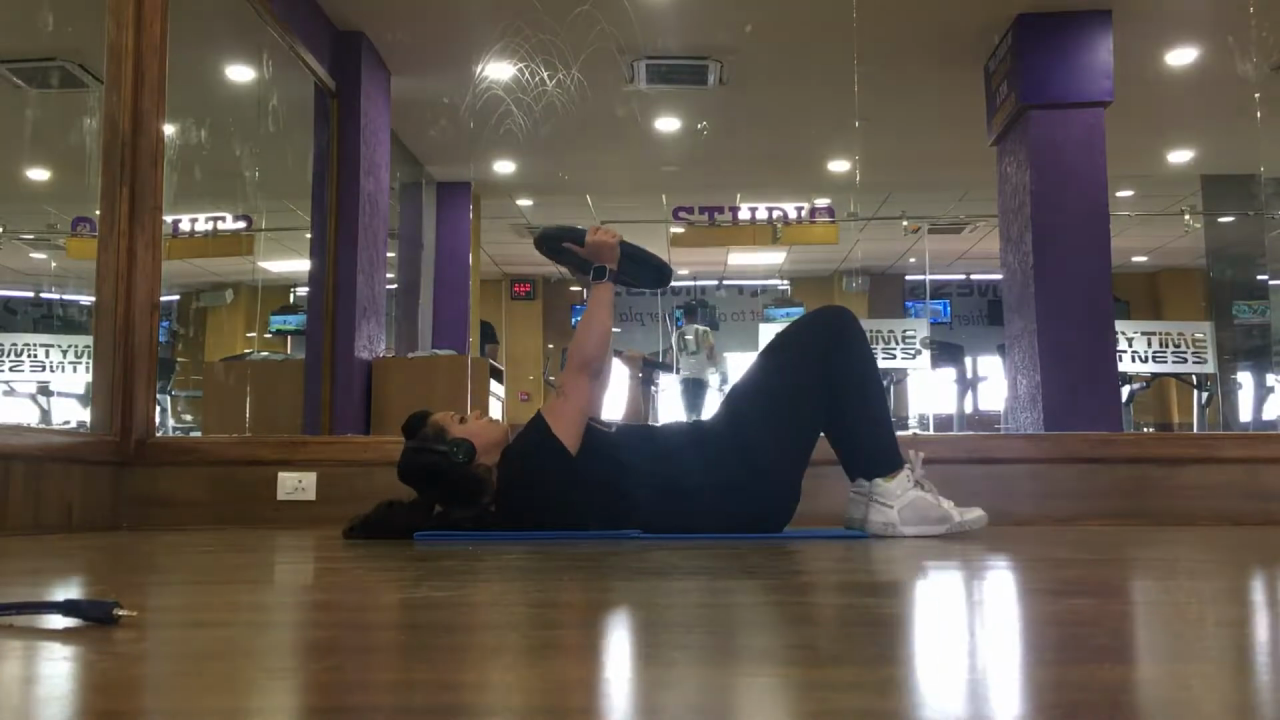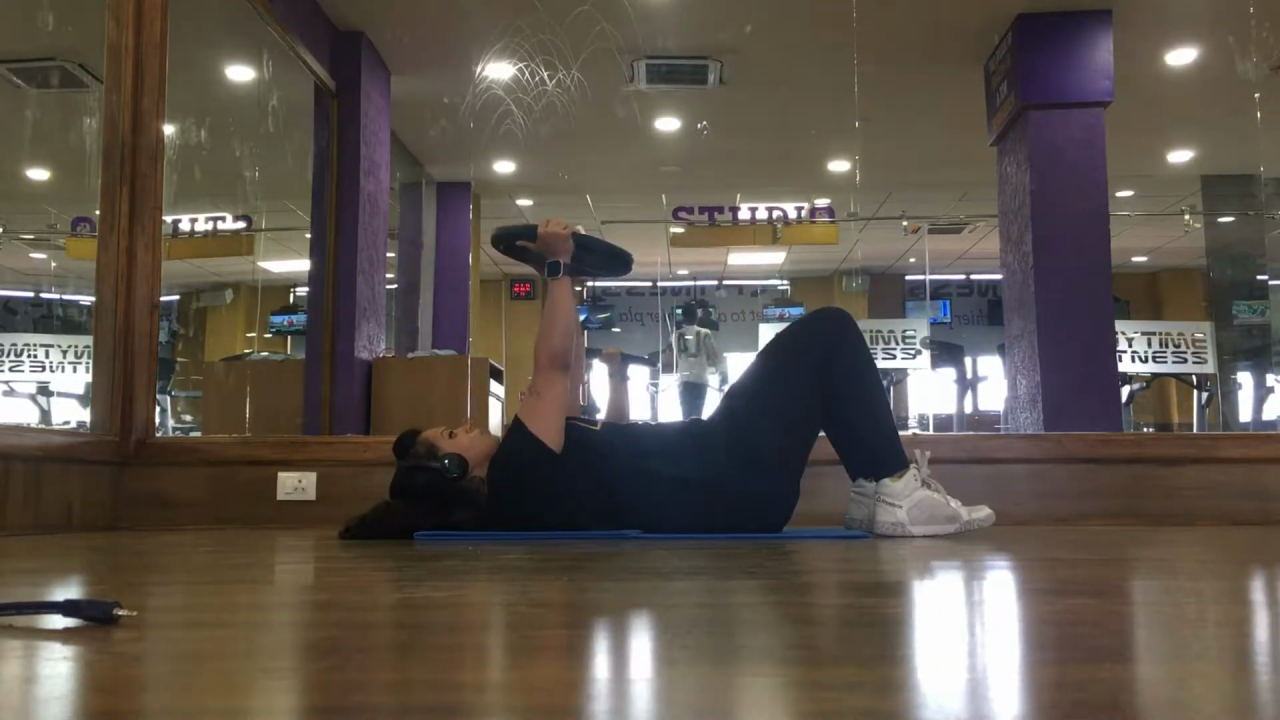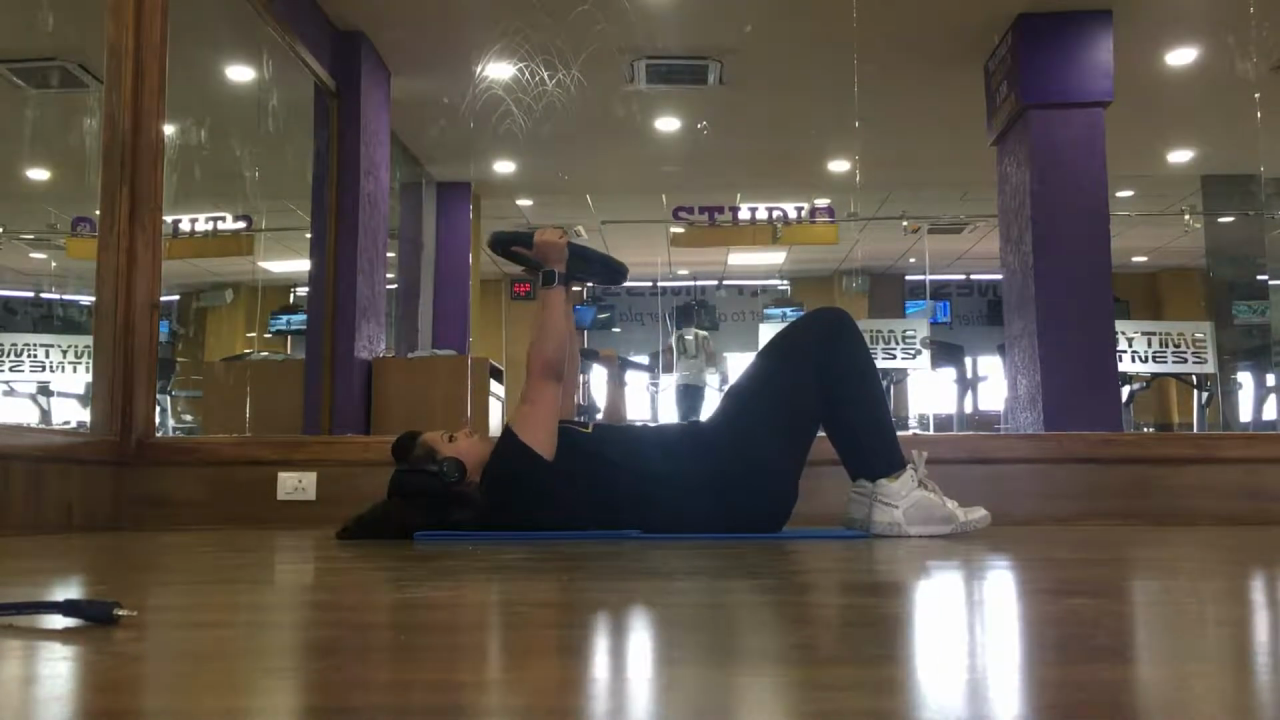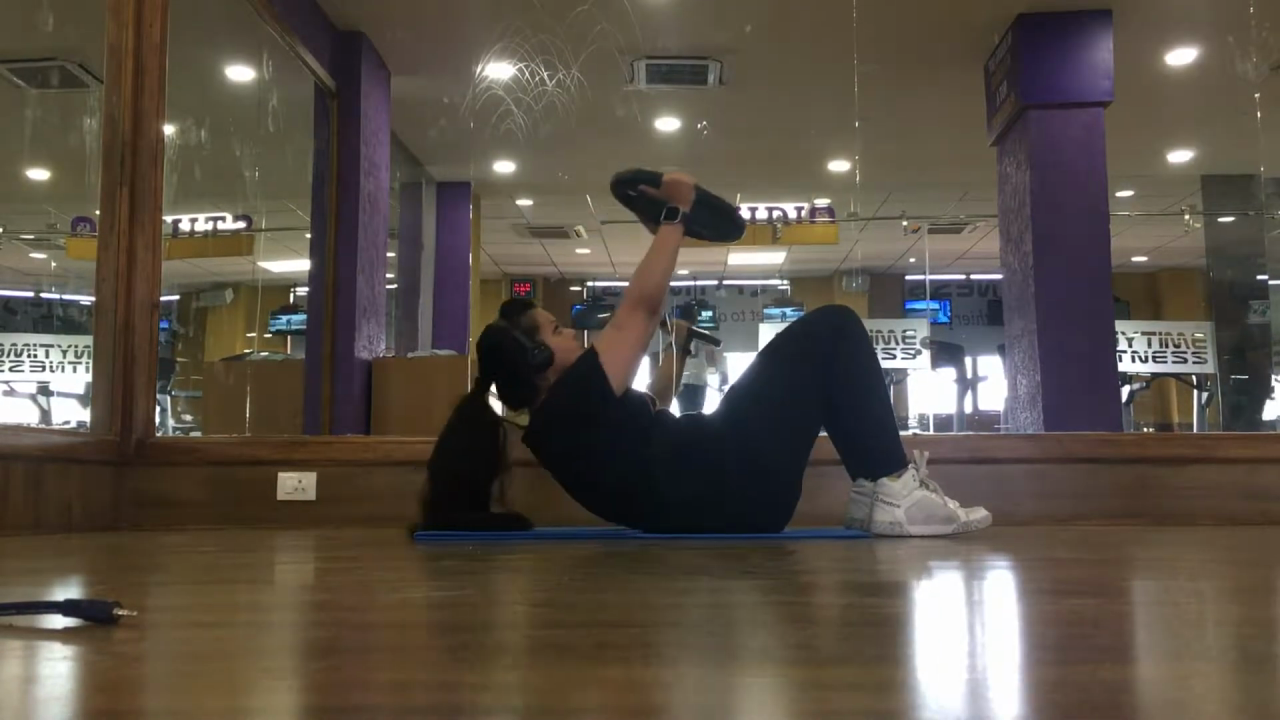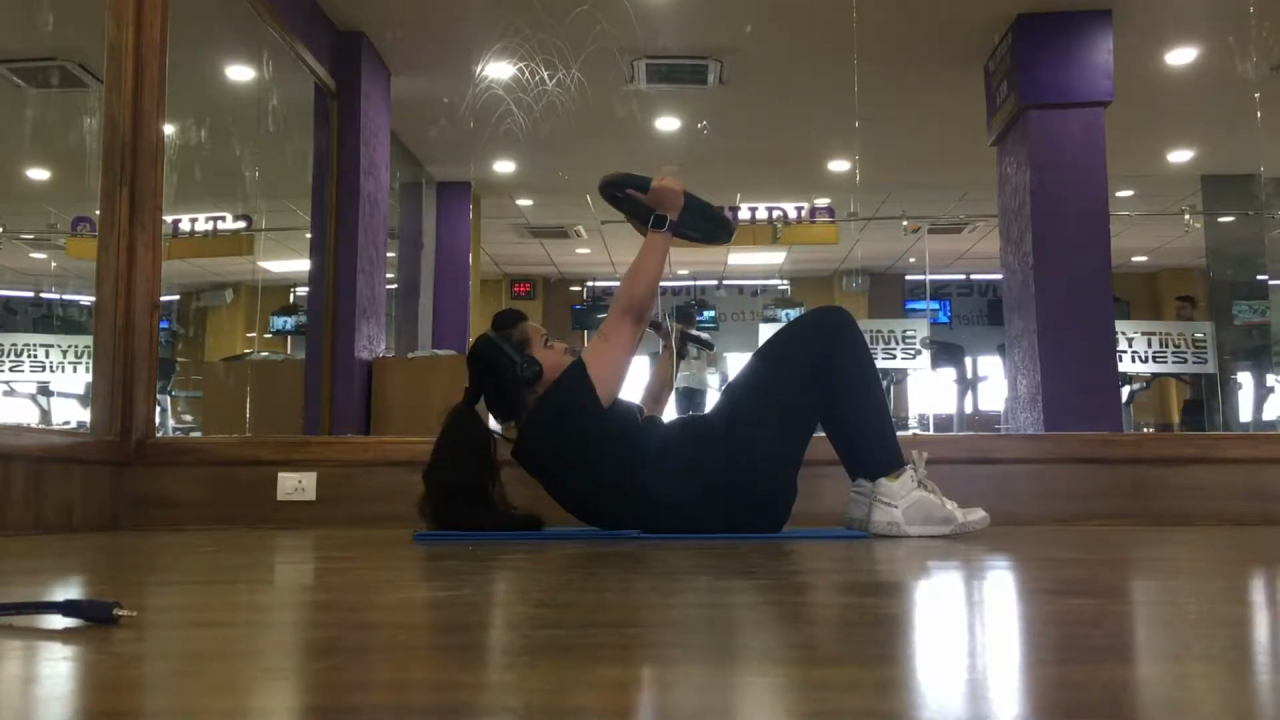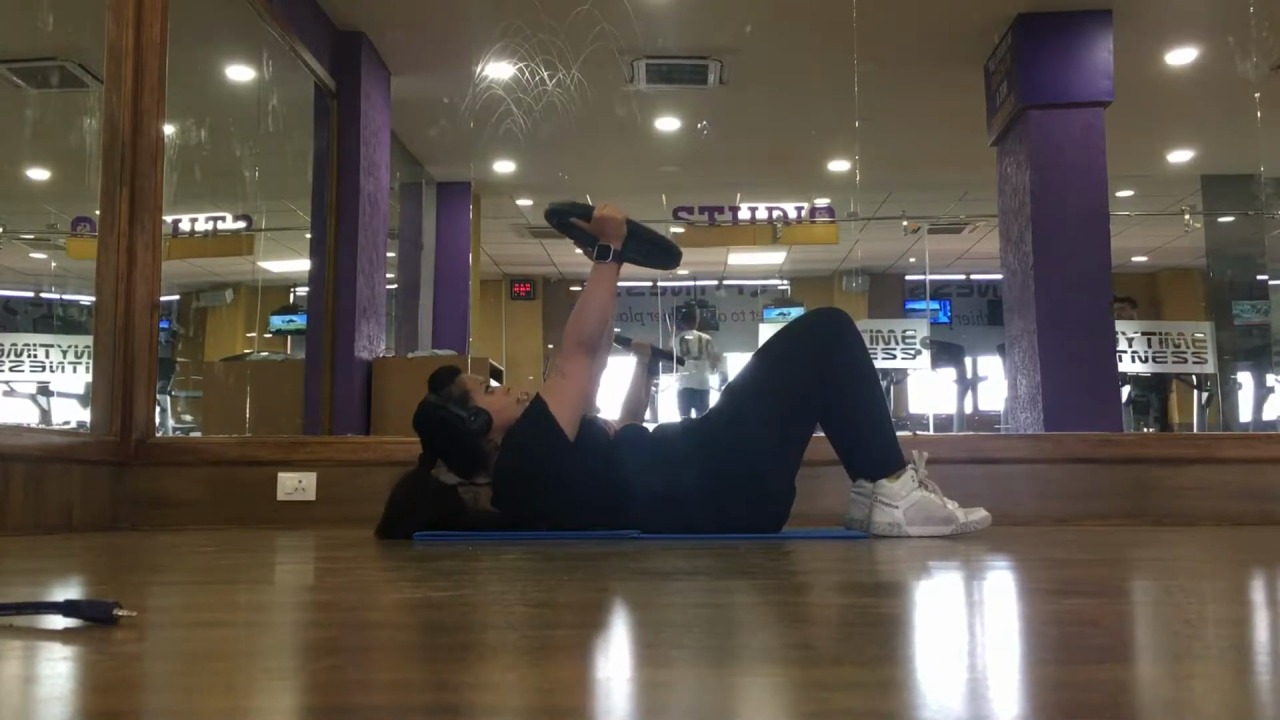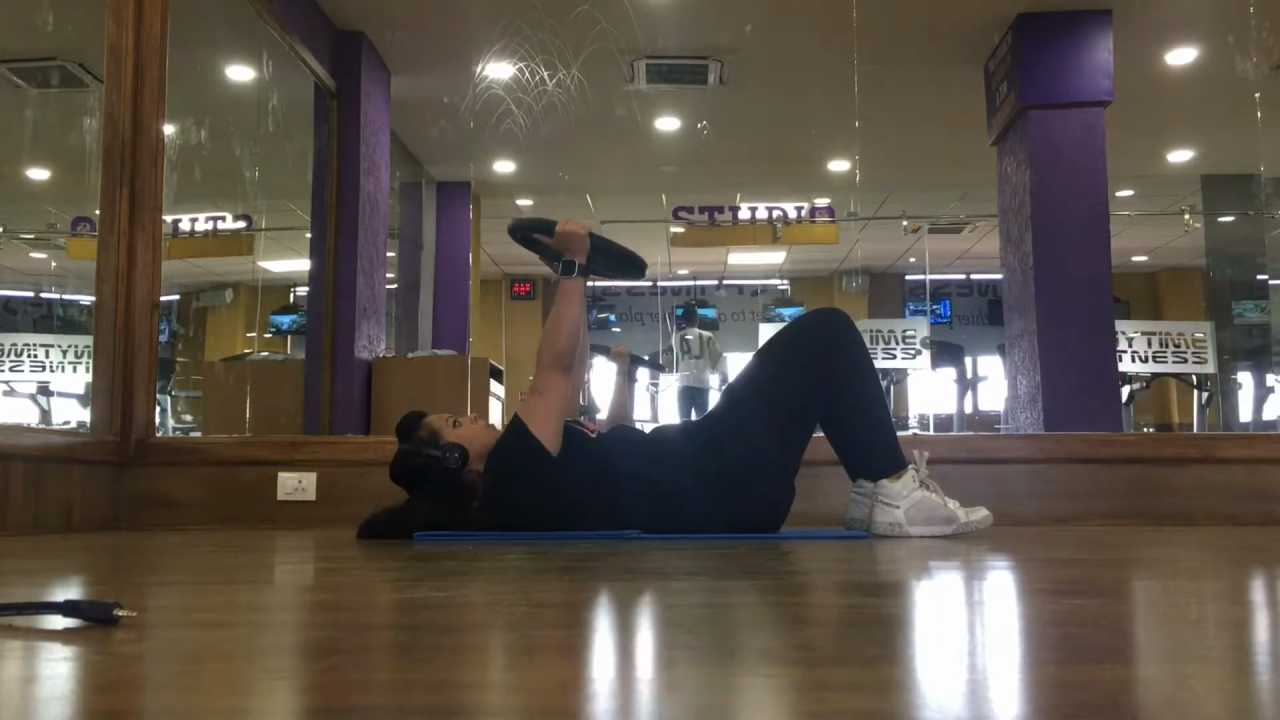
dt=0.7s
person 1, frame 1
left shoulder: (520, 489)
right shoulder: (529, 470)
right elbow: (581, 372)
left wrist: (634, 377)
right wrist: (602, 273)
left hip: (719, 481)
right hip: (737, 485)
left knee: (820, 342)
right knee: (831, 328)
left ankle: (871, 492)
right ankle: (890, 494)
person 1, frame 2
left shoulder: (512, 488)
right shoulder: (518, 475)
left elbow: (576, 411)
right elbow: (552, 369)
left wrist: (581, 314)
right wrist: (558, 267)
left hip: (715, 478)
right hip: (731, 486)
left knee: (821, 350)
right knee: (827, 330)
left ankle: (877, 489)
right ankle: (894, 493)
person 1, frame 3
left shoulder: (507, 490)
right shoulder: (512, 482)
left elbow: (559, 403)
right elbow: (545, 377)
left wrist: (575, 314)
right wrist: (554, 275)
left hip: (711, 475)
right hip: (728, 488)
left knee: (818, 342)
right knee: (827, 331)
left ankle: (879, 488)
right ankle: (892, 494)
person 1, frame 4
left shoulder: (557, 422)
right shoulder: (572, 399)
right elbow: (641, 307)
left wrist: (677, 355)
right wrist: (675, 215)
left hip: (712, 499)
right hip: (732, 490)
left knee: (825, 346)
right knee: (833, 329)
left ankle: (878, 490)
right ankle: (892, 491)
person 1, frame 5
left shoulder: (545, 434)
right shoulder: (559, 412)
right elbow: (627, 317)
left wrist: (669, 357)
right wrist: (663, 220)
left hip: (714, 494)
right hip: (730, 489)
left knee: (820, 346)
right knee: (828, 329)
left ankle: (877, 490)
right ankle: (891, 492)
person 1, frame 6
left shoulder: (521, 472)
right shoulder: (528, 452)
right elbow: (581, 352)
left wrist: (643, 369)
right wrist: (609, 251)
left hip: (709, 488)
right hip: (724, 488)
left knee: (820, 345)
right knee: (827, 332)
left ankle: (876, 489)
right ankle: (891, 492)
person 1, frame 7
left shoulder: (508, 487)
right shoulder: (513, 472)
right elbow: (556, 370)
left wrist: (624, 375)
right wrist: (574, 265)
left hip: (707, 481)
right hip: (722, 486)
left knee: (818, 341)
right knee: (826, 332)
left ankle: (877, 489)
right ankle: (892, 494)
